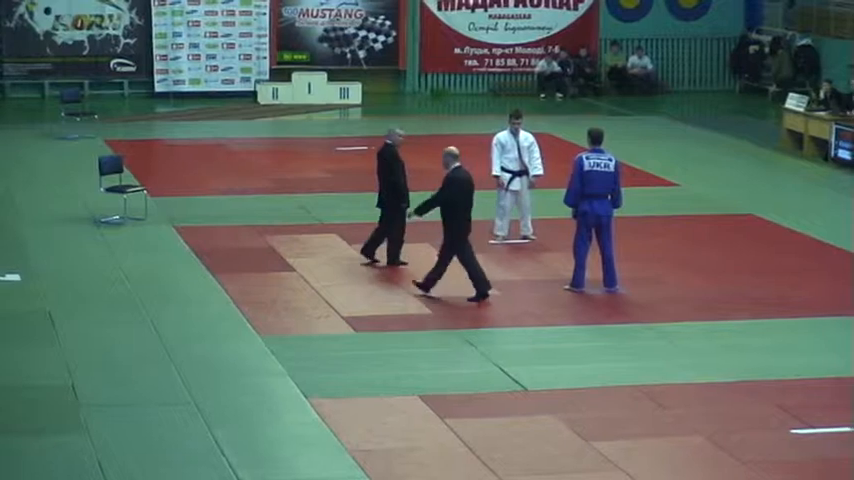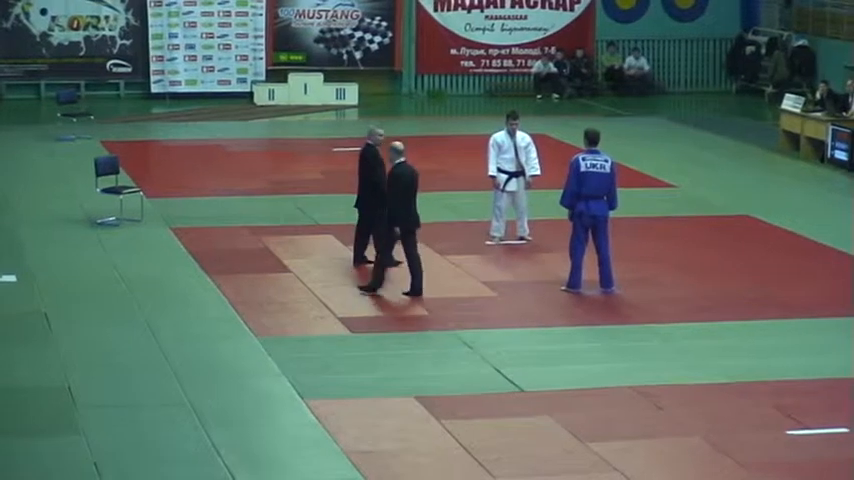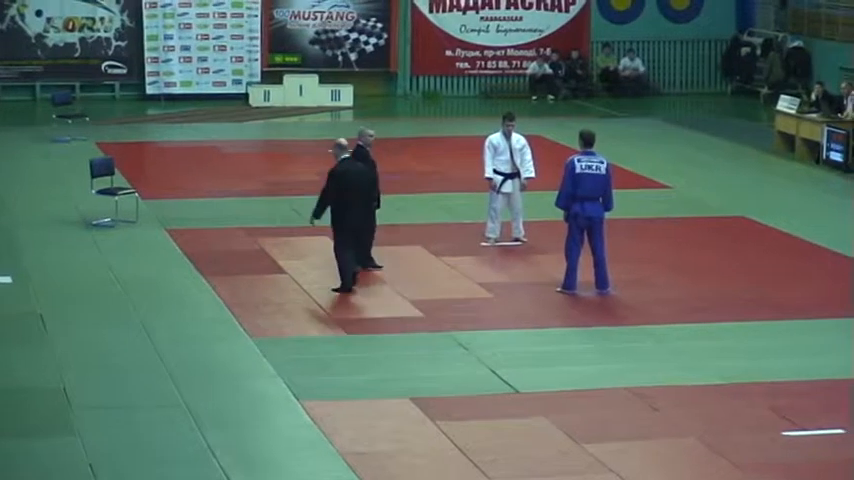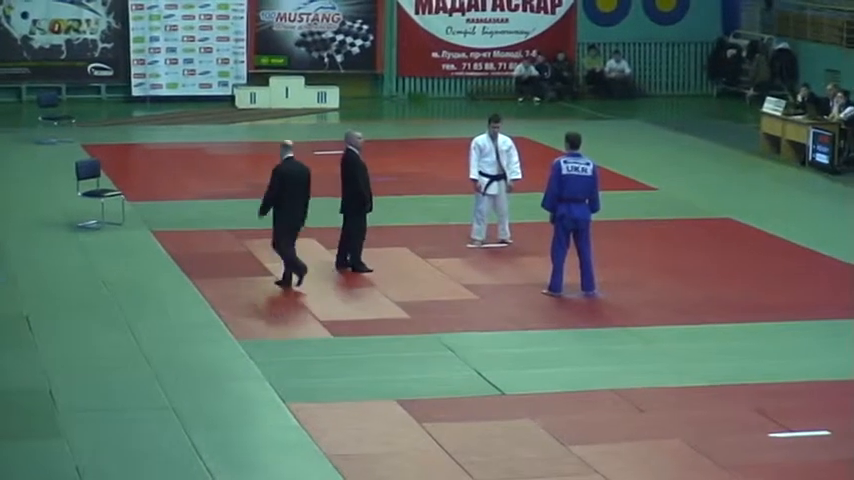
dt=0.4s
person 1, frame 1
left shoulder: (581, 159)
right shoulder: (612, 160)
left elbow: (575, 186)
right elbow: (616, 188)
left wrist: (573, 205)
right wrist: (614, 205)
left hip: (586, 207)
right hip: (604, 208)
left knee: (581, 246)
right knee: (607, 247)
left ankle: (578, 283)
right ankle: (611, 284)
person 1, frame 2
left shoulder: (578, 160)
right shoulder: (608, 161)
left elbow: (571, 187)
right elbow: (612, 189)
left wrist: (569, 206)
right wrist: (610, 207)
left hip: (582, 208)
right hip: (601, 208)
left knee: (578, 247)
right knee: (603, 248)
left ankle: (574, 284)
right ankle: (607, 284)
person 1, frame 3
left shoulder: (573, 162)
right shoulder: (604, 163)
left elbow: (566, 188)
right elbow: (608, 190)
left wrist: (565, 208)
right wrist: (605, 208)
left hip: (577, 209)
right hip: (596, 210)
left knee: (573, 248)
right knee: (598, 249)
left ankle: (569, 286)
right ankle: (603, 286)
person 1, frame 4
left shoulder: (559, 163)
right shoulder: (590, 164)
left elbow: (552, 189)
right elbow: (594, 192)
left wrist: (551, 209)
right wrist: (592, 210)
left hip: (564, 211)
right hip: (582, 211)
left knee: (559, 250)
right knee: (585, 251)
left ankle: (556, 287)
right ankle: (589, 288)
person 2, frame 1
left shoulder: (452, 177)
right shoulder: (464, 174)
left elbow: (438, 199)
left wrist: (417, 211)
left hip: (455, 224)
right hip: (461, 222)
left knee: (466, 257)
right knee: (445, 255)
left ankle: (482, 289)
right ankle: (428, 284)
person 2, frame 2
left shoulder: (395, 172)
right shoulder: (412, 171)
left elbow: (394, 200)
left wrist: (395, 225)
left hip: (397, 220)
right hip: (411, 219)
left knee: (384, 251)
right knee: (411, 253)
left ankle: (374, 285)
right ankle: (417, 288)
person 2, frame 3
left shoulder: (337, 171)
right shoulder: (361, 168)
left elbow: (327, 195)
right elbow: (367, 192)
left wrist: (315, 215)
right wrist: (366, 213)
left hip: (342, 218)
right hip: (358, 217)
left knee: (341, 249)
right knee: (350, 247)
left ankle: (346, 284)
right ankle: (352, 275)
person 2, frame 4
left shoulder: (279, 169)
right shoulder: (304, 169)
left elbow: (272, 193)
right elbow: (307, 194)
left wrist: (263, 210)
right wrist: (303, 214)
left hip: (284, 215)
right hip: (298, 215)
left knee: (279, 245)
right knee: (288, 245)
left ankle: (300, 269)
right ankle: (287, 279)
person 3, frame 1
left shoulder: (383, 151)
right shoulder: (392, 152)
right elbow: (397, 177)
right wrist: (402, 198)
left hip: (386, 195)
right hip: (395, 197)
left knee: (385, 225)
right knee: (397, 227)
left ankle: (369, 251)
right ankle: (393, 258)
person 3, frame 2
left shoulder: (367, 150)
right shoulder: (372, 152)
right elbow: (377, 177)
left wrist: (383, 194)
right wrist: (385, 195)
left hip: (366, 196)
right hip: (373, 197)
left knee: (364, 227)
right knee: (379, 228)
left ankle: (359, 257)
person 3, frame 3
left shoulder: (359, 152)
right shoulder: (361, 153)
left wrist: (373, 196)
right wrist: (373, 198)
left knee: (363, 227)
right knee: (367, 228)
left ankle: (358, 258)
right ankle: (365, 260)
person 3, frame 4
left shoulder: (349, 155)
right shoulder: (352, 157)
right elbow: (357, 182)
left wrist: (364, 199)
right wrist: (366, 200)
left hip: (351, 201)
right hip: (356, 201)
left knee: (349, 231)
right knee: (358, 232)
left ankle: (342, 261)
right ankle: (356, 263)
person 4, frame 1
left shoulder: (528, 137)
right shoulder: (500, 137)
left elbow: (535, 157)
right elbow: (496, 158)
left wrist: (534, 175)
right wrist: (498, 176)
left hip: (523, 176)
right hip: (507, 176)
left knee: (525, 206)
right knee: (504, 206)
left ankle: (526, 232)
right ankle: (500, 233)
person 4, frame 2
left shoulder: (525, 138)
right shoulder: (497, 138)
left elbow: (532, 157)
right elbow: (492, 158)
left wrist: (530, 175)
right wrist: (493, 177)
left hip: (520, 177)
right hip: (503, 176)
left knee: (522, 207)
right knee: (500, 207)
left ankle: (523, 233)
right ankle: (496, 234)
person 4, frame 3
left shoulder: (520, 140)
right shoulder: (492, 139)
left elbow: (526, 159)
right elbow: (488, 160)
left wrist: (525, 177)
right wrist: (490, 179)
left hip: (515, 178)
right hip: (499, 178)
left knee: (517, 208)
right knee: (495, 208)
left ankle: (518, 234)
right ankle: (492, 235)
person 4, frame 4
left shoulder: (507, 141)
right shoulder: (478, 141)
left elbow: (513, 161)
right elbow: (474, 161)
left wrist: (512, 179)
right wrist: (475, 180)
left hip: (501, 181)
right hip: (485, 180)
left knee: (503, 210)
right knee: (481, 210)
left ankle: (504, 236)
right ankle: (477, 238)
